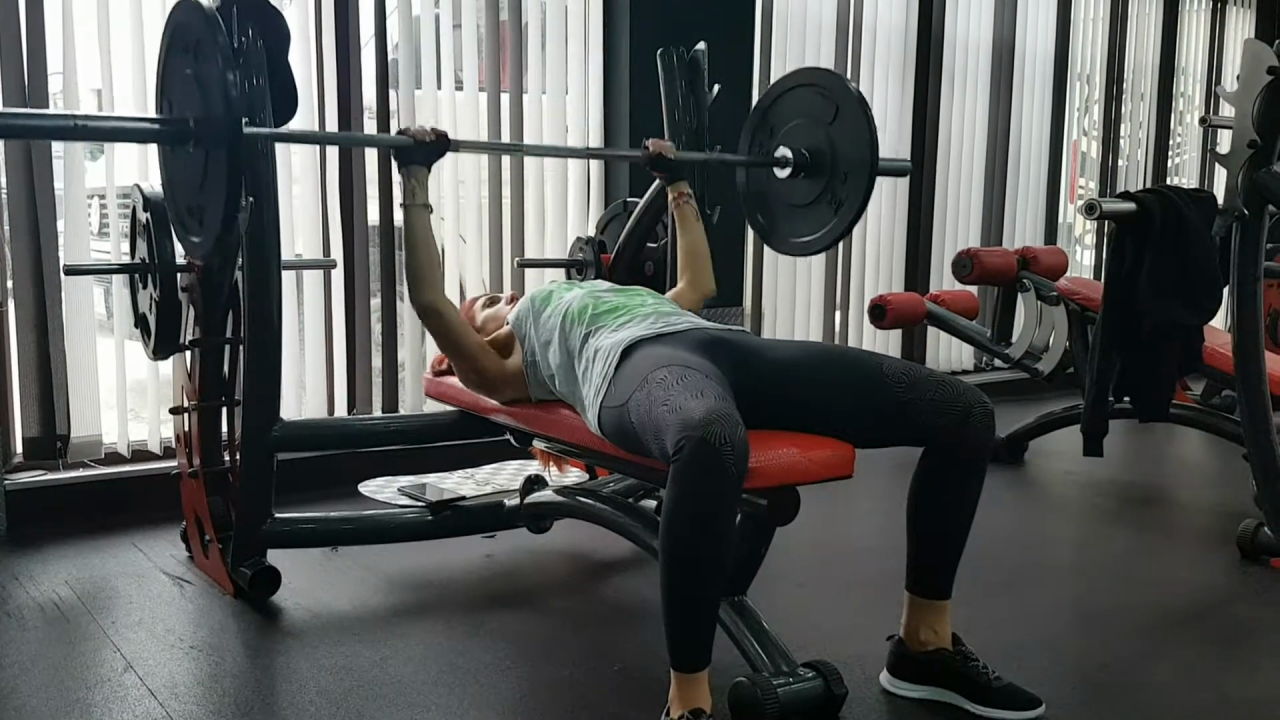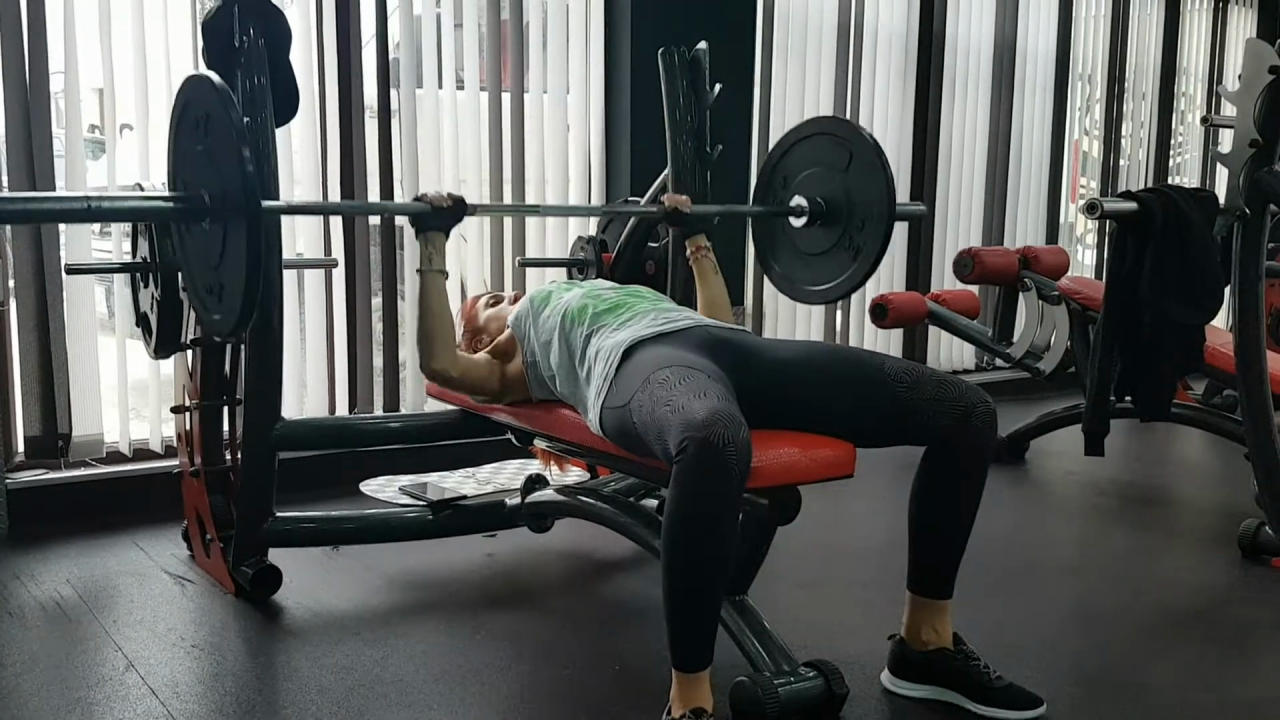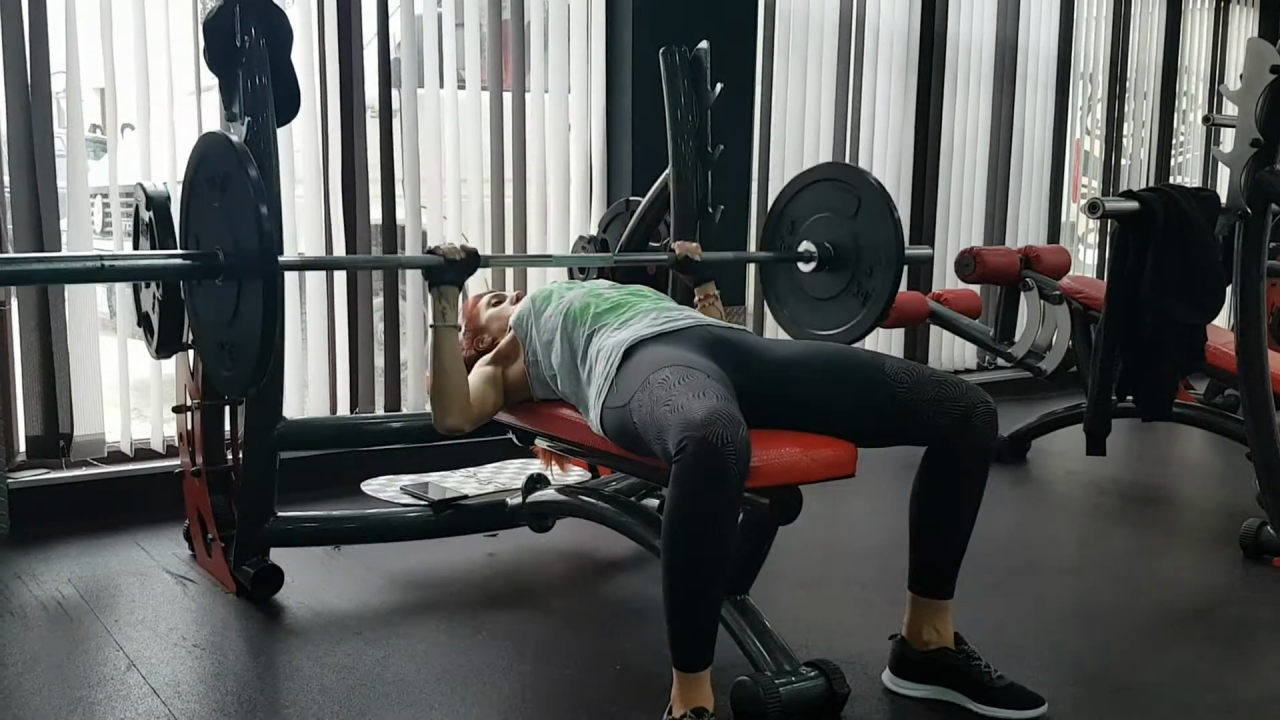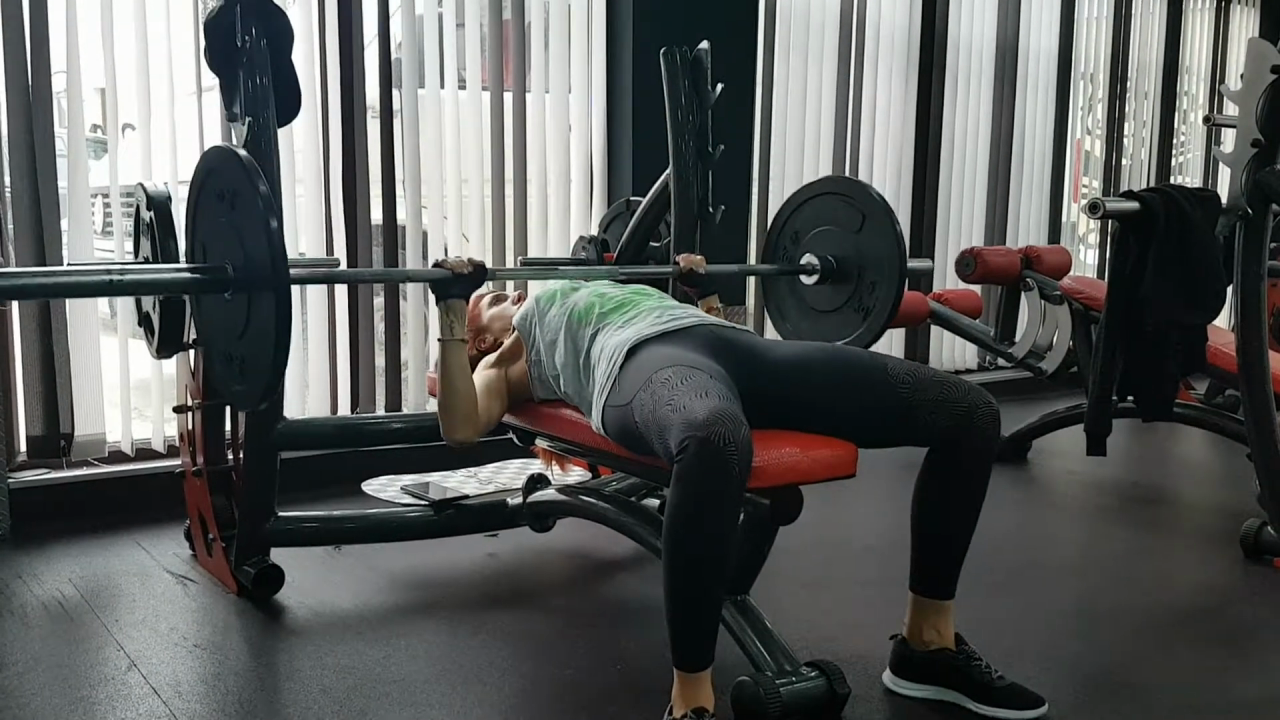
dt=0.3s
person 1, frame 1
left shoulder: (590, 304)
right shoulder: (501, 371)
left elbow: (698, 288)
right elbow: (430, 305)
left wrist: (677, 186)
right wrist: (415, 179)
left hip: (724, 347)
left knee: (963, 413)
right knee: (710, 441)
left ankle: (924, 646)
person 1, frame 2
left shoulder: (595, 299)
right shoulder: (505, 367)
left elbow: (720, 322)
right elbow: (441, 364)
left wrist: (694, 236)
right wrist: (433, 243)
left hip: (722, 350)
left knee: (965, 413)
right knee: (713, 440)
left ankle: (925, 646)
person 1, frame 3
left shoulder: (601, 297)
right shoulder: (504, 363)
right elbow: (452, 417)
left wrist: (701, 279)
right wrist: (444, 296)
left knee: (965, 412)
right knee: (713, 441)
left ankle: (926, 645)
person 1, frame 4
left shoulder: (595, 301)
right shoulder: (508, 360)
right elbow: (460, 429)
left wrist: (705, 291)
right wrist: (451, 306)
left knee: (968, 414)
right knee: (714, 440)
left ankle: (926, 643)
